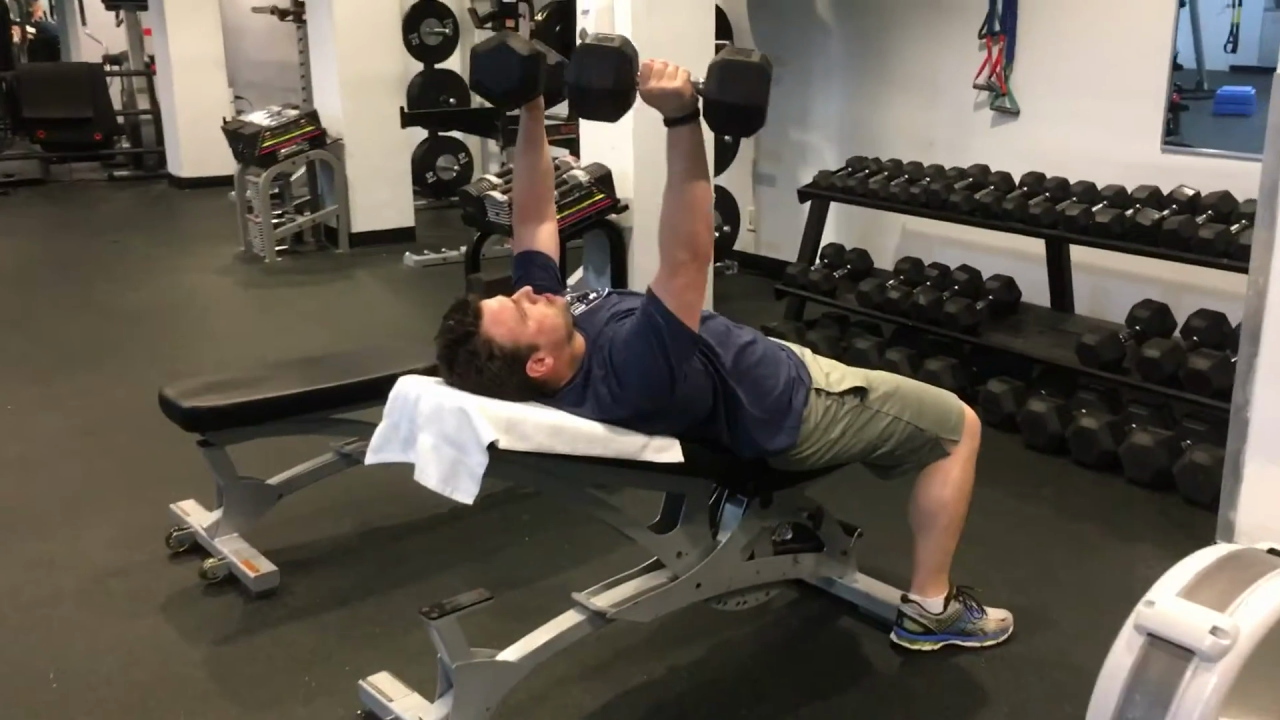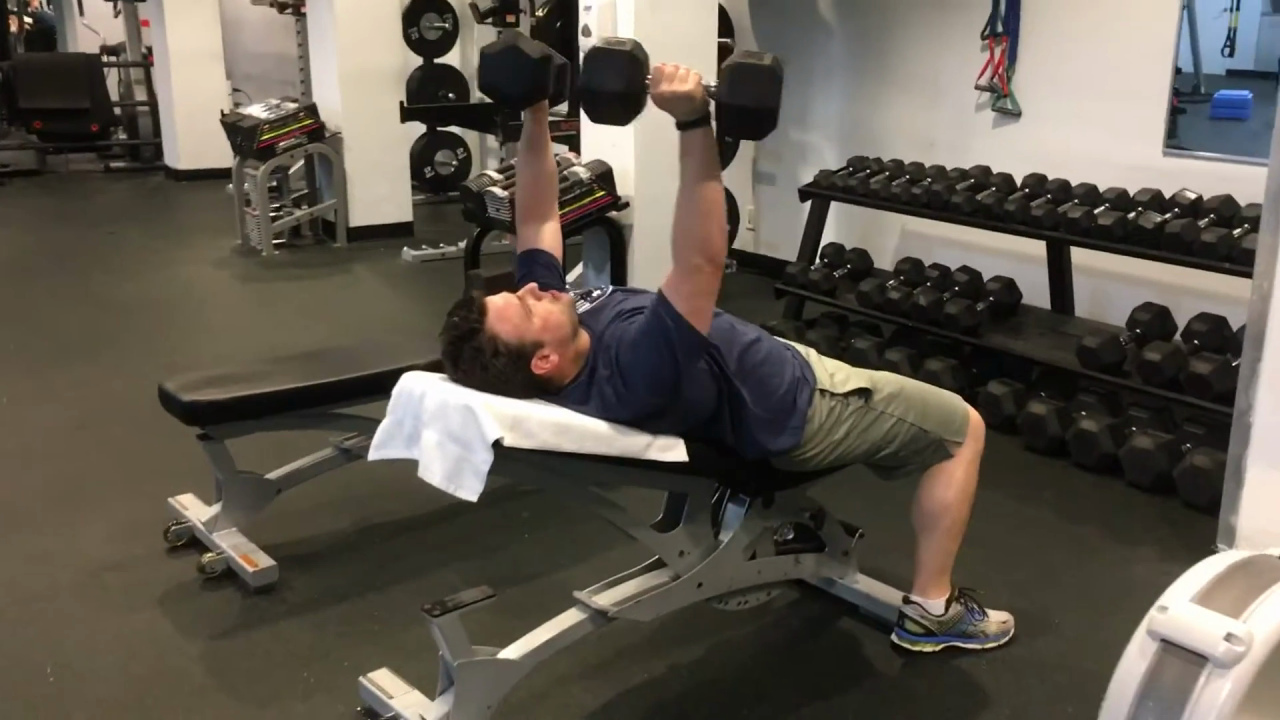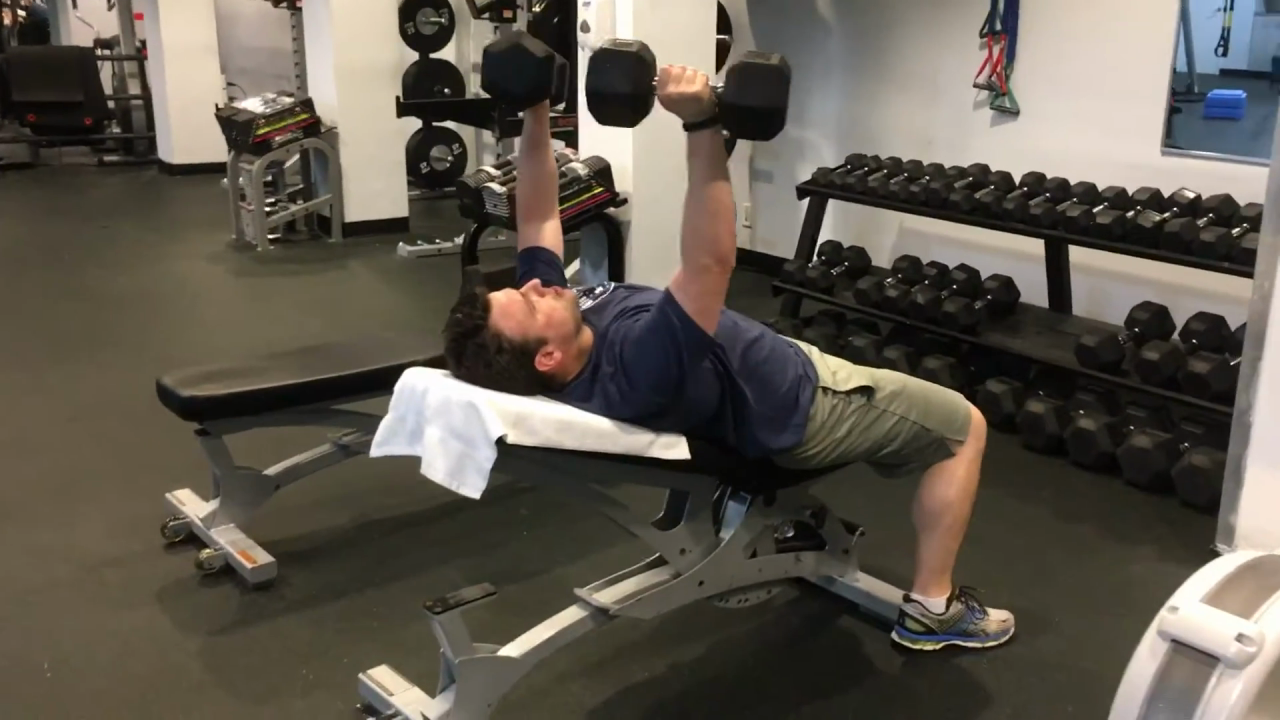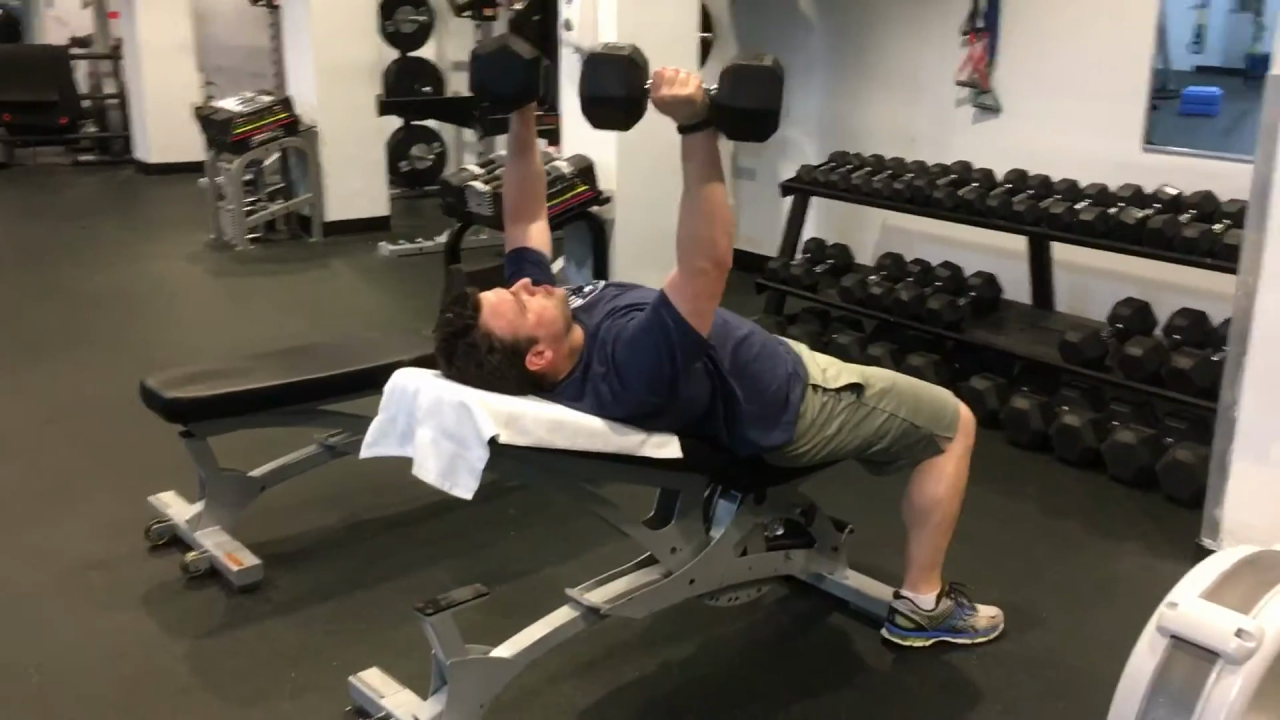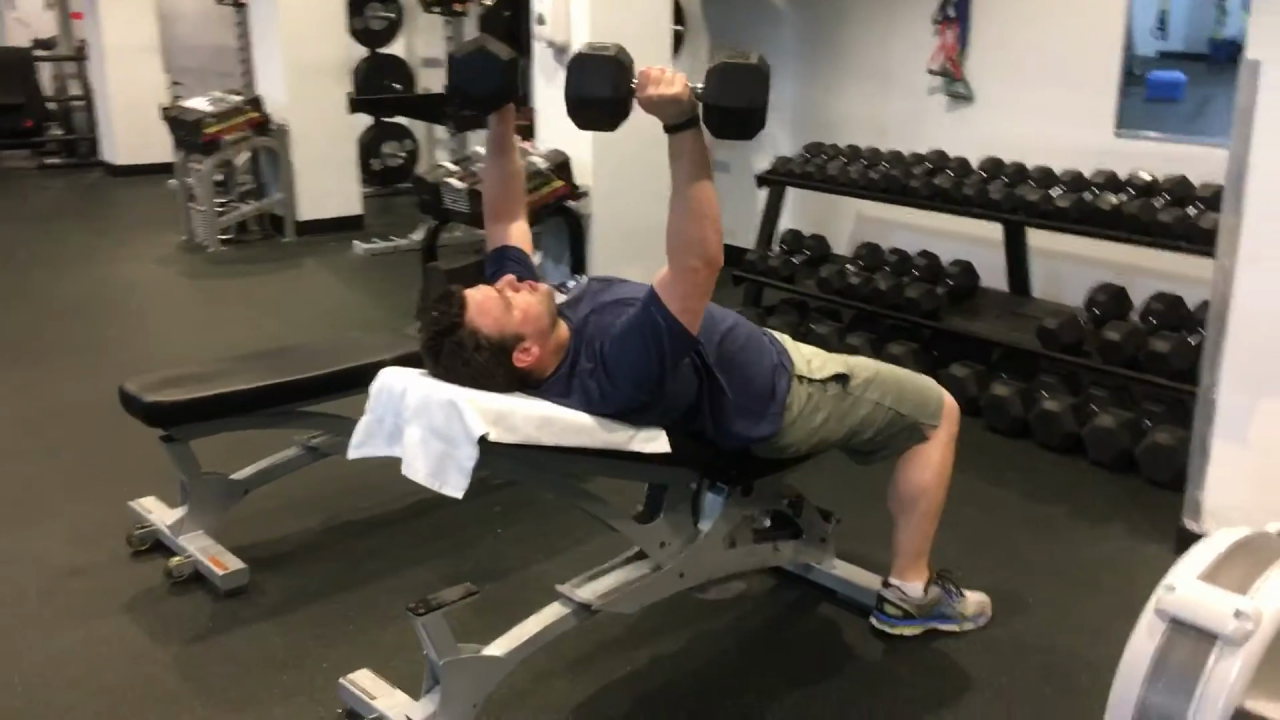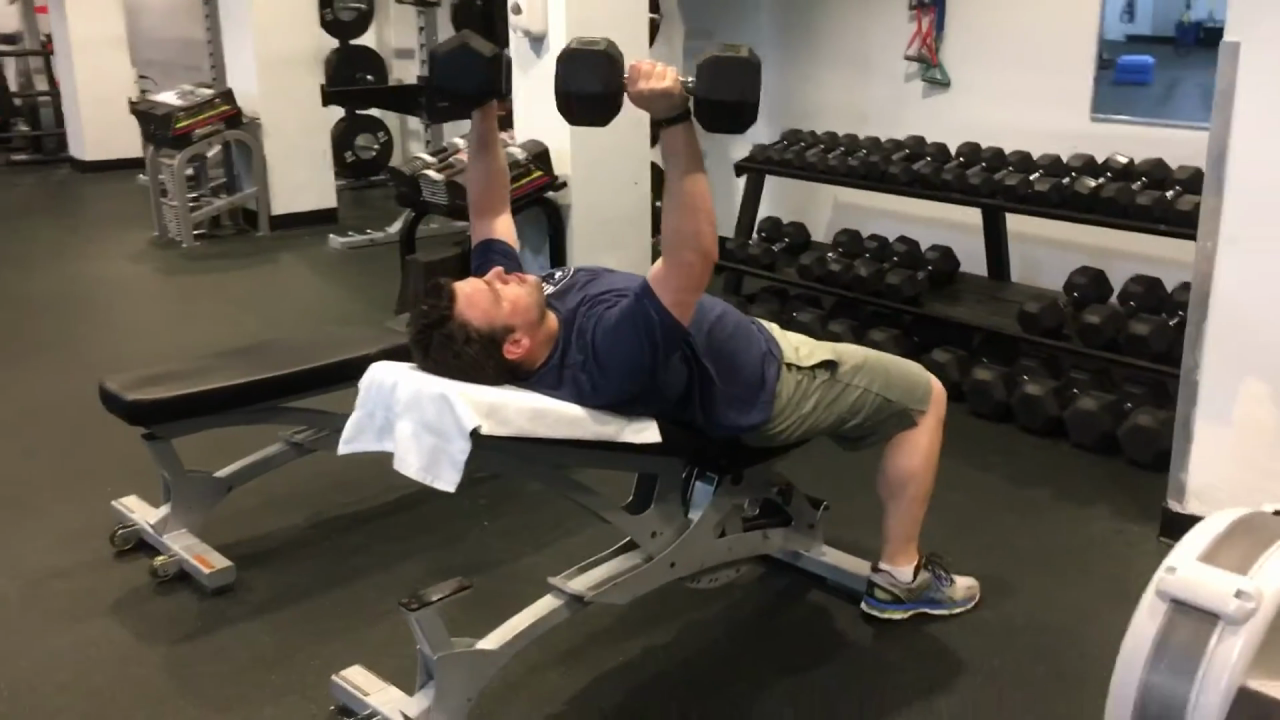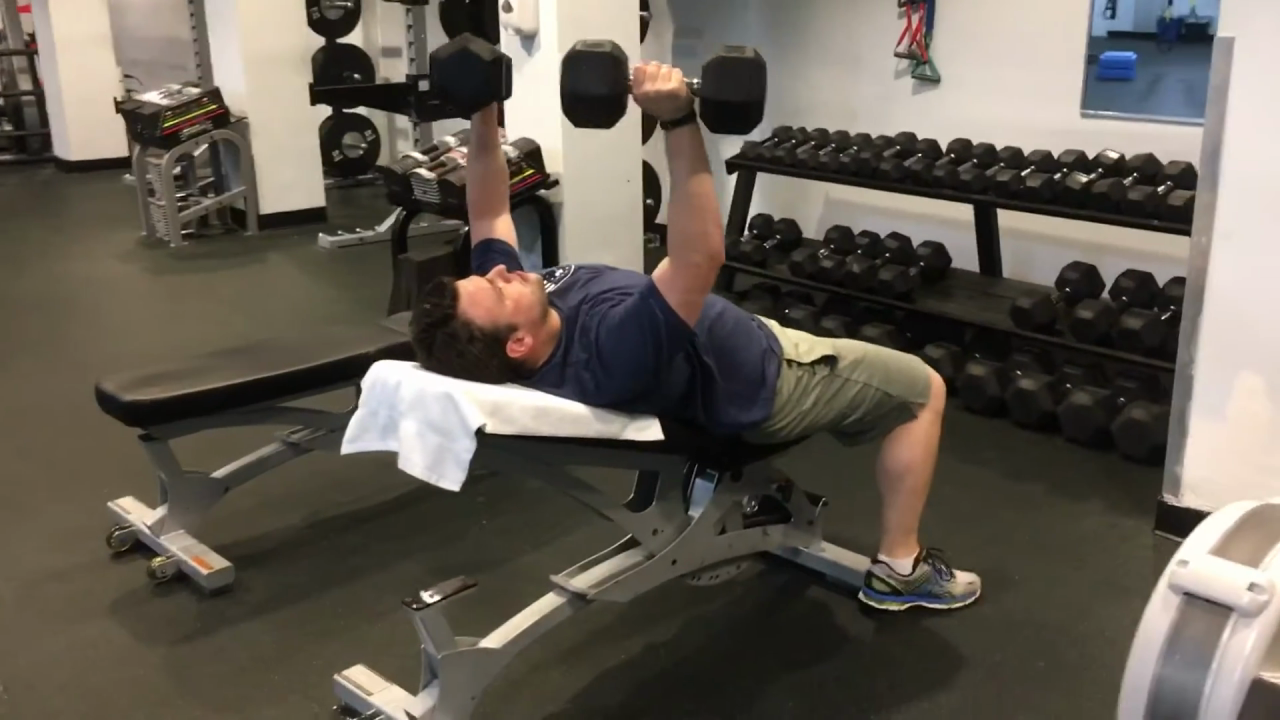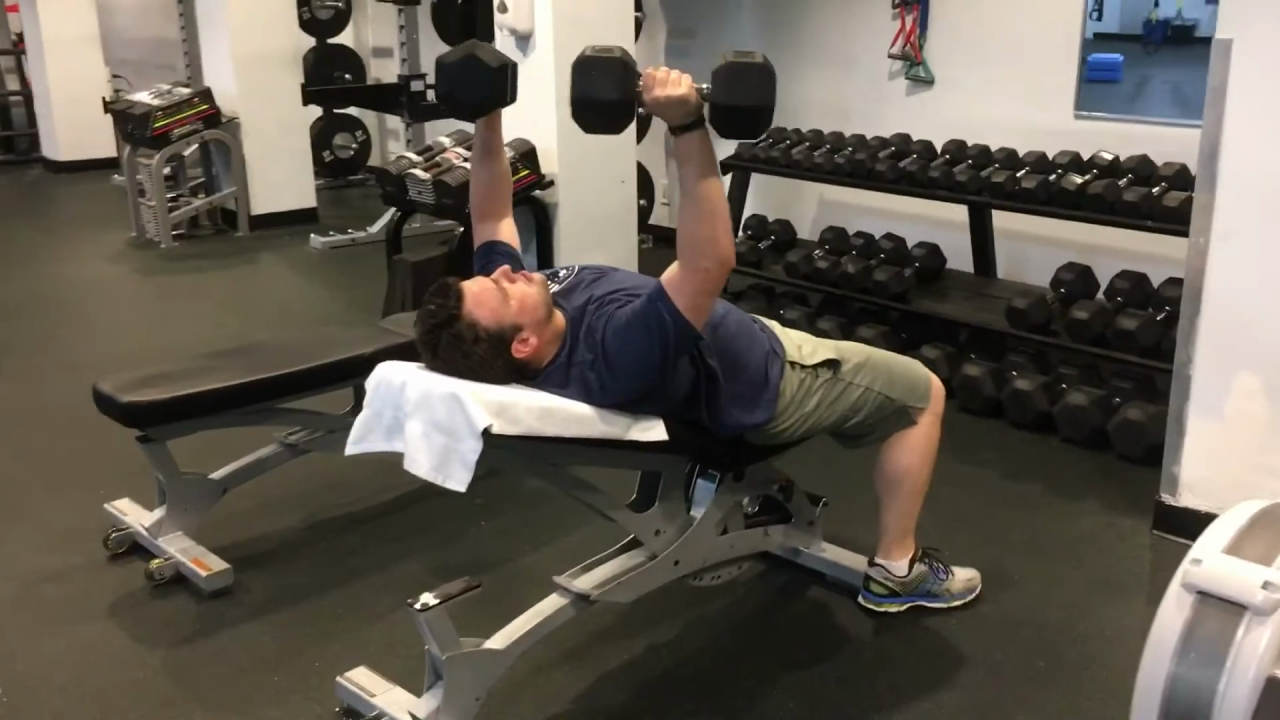
dt=0.1s
person 1, frame 1
left shoulder: (532, 326)
right shoulder: (625, 378)
left elbow: (533, 221)
right elbow: (688, 259)
left wrist: (530, 110)
right wrist: (681, 118)
right hip: (789, 406)
right knee: (959, 425)
right ankle: (930, 608)
person 1, frame 2
left shoulder: (536, 326)
right shoulder: (629, 377)
left elbow: (537, 220)
right elbow: (702, 262)
left wrist: (534, 111)
right wrist: (693, 121)
right hip: (793, 406)
right knee: (963, 427)
right ankle: (931, 609)
person 1, frame 3
left shoulder: (537, 323)
right shoulder: (632, 374)
left elbow: (538, 220)
right elbow: (710, 263)
left wrist: (535, 111)
right wrist: (701, 122)
right hip: (795, 404)
right knee: (964, 427)
right ankle: (932, 607)
person 1, frame 4
left shoulder: (527, 327)
right shoulder: (623, 374)
left elbow: (525, 221)
right elbow: (707, 265)
left wrist: (521, 114)
right wrist: (695, 125)
right hip: (785, 402)
right knee: (954, 423)
right ankle: (922, 603)
person 1, frame 5
left shoulder: (511, 318)
right shoulder: (611, 367)
left elbow: (506, 219)
right elbow: (698, 262)
left wrist: (501, 115)
right wrist: (681, 124)
right hip: (770, 394)
right knee: (937, 411)
right ankle: (910, 592)
person 1, frame 6
left shoulder: (498, 316)
right shoulder: (602, 359)
left elbow: (489, 213)
right elbow: (693, 256)
left wrist: (484, 110)
right wrist: (672, 119)
right hip: (760, 383)
right knee: (924, 396)
right ankle: (900, 577)
person 1, frame 7
left shoulder: (498, 311)
right shoulder: (606, 356)
left elbow: (487, 215)
right elbow: (700, 259)
left wrist: (484, 112)
right wrist: (678, 119)
right hip: (760, 377)
right knee: (924, 390)
right ankle: (899, 569)
person 1, frame 8
left shoulder: (503, 316)
right shoulder: (611, 356)
left elbow: (490, 218)
right elbow: (710, 263)
left wrist: (488, 117)
right wrist: (687, 125)
right hip: (762, 378)
right knee: (923, 393)
right ankle: (896, 571)
